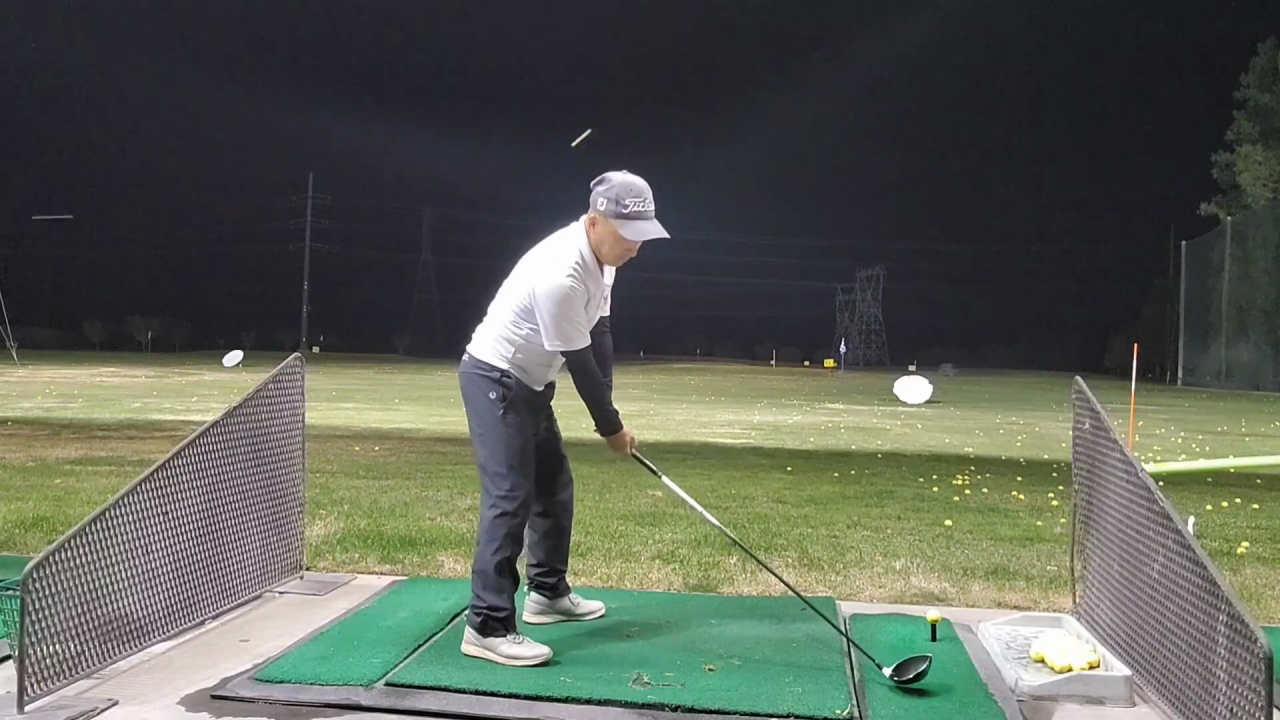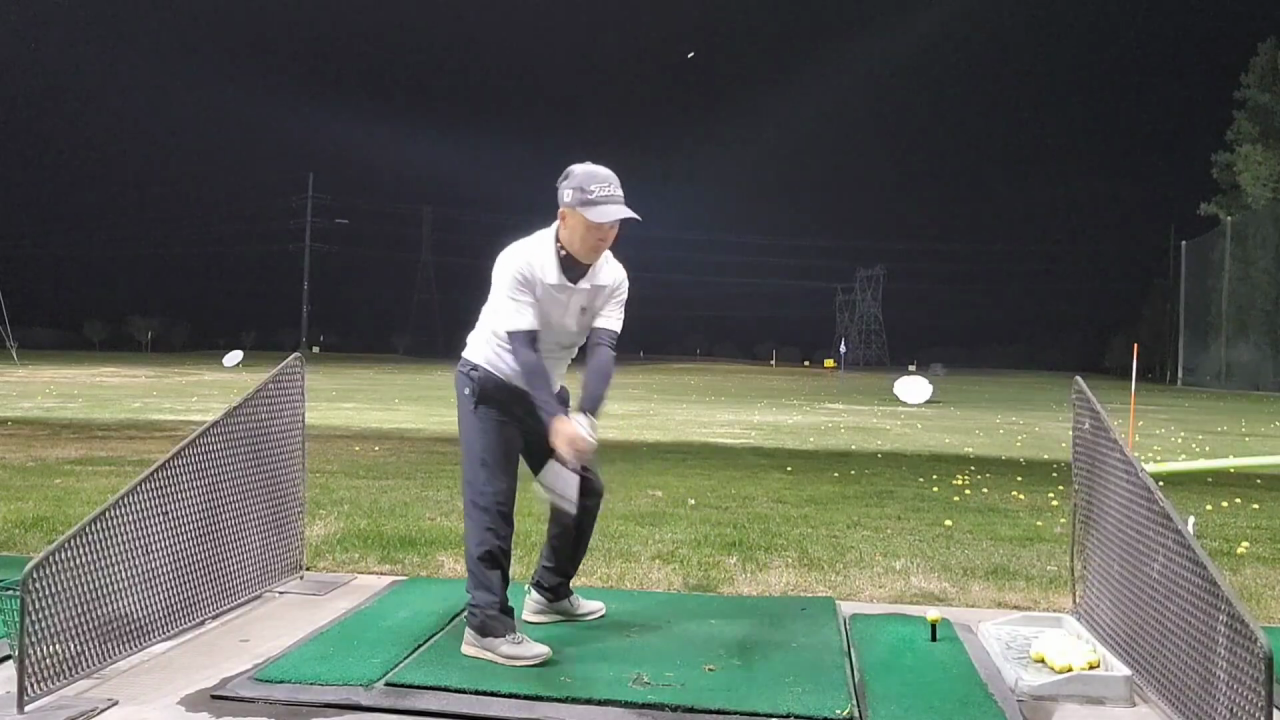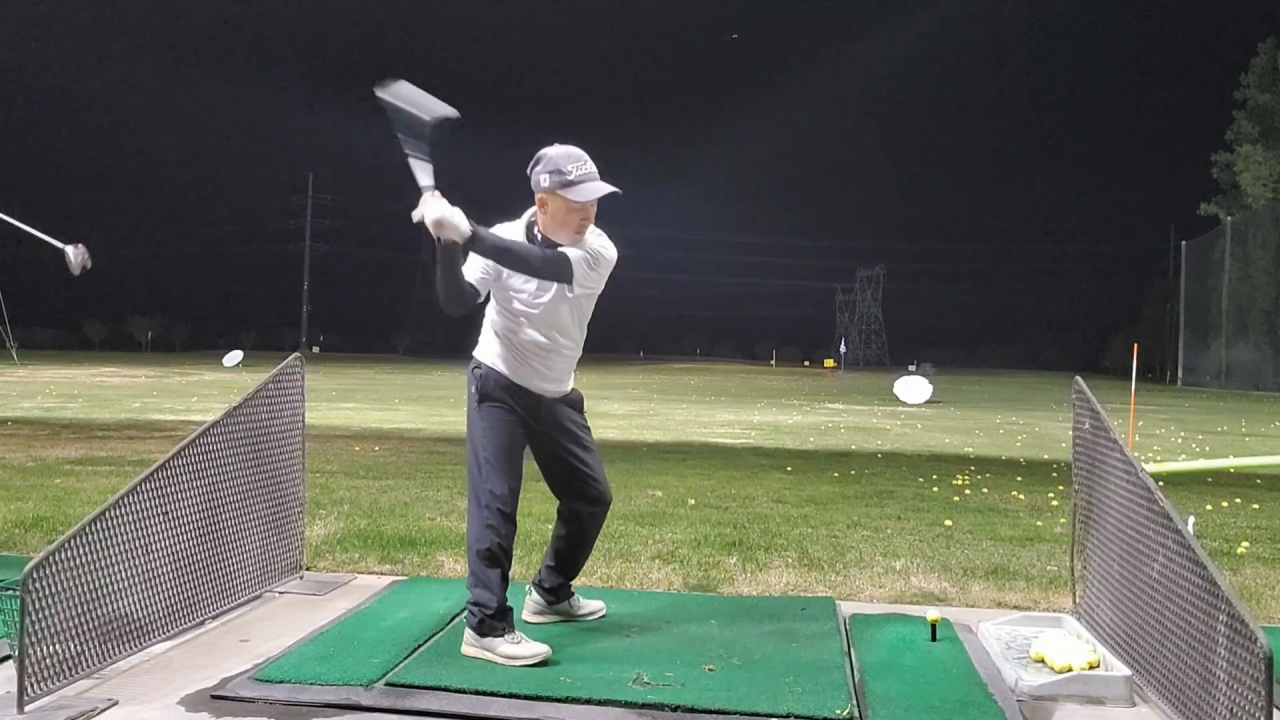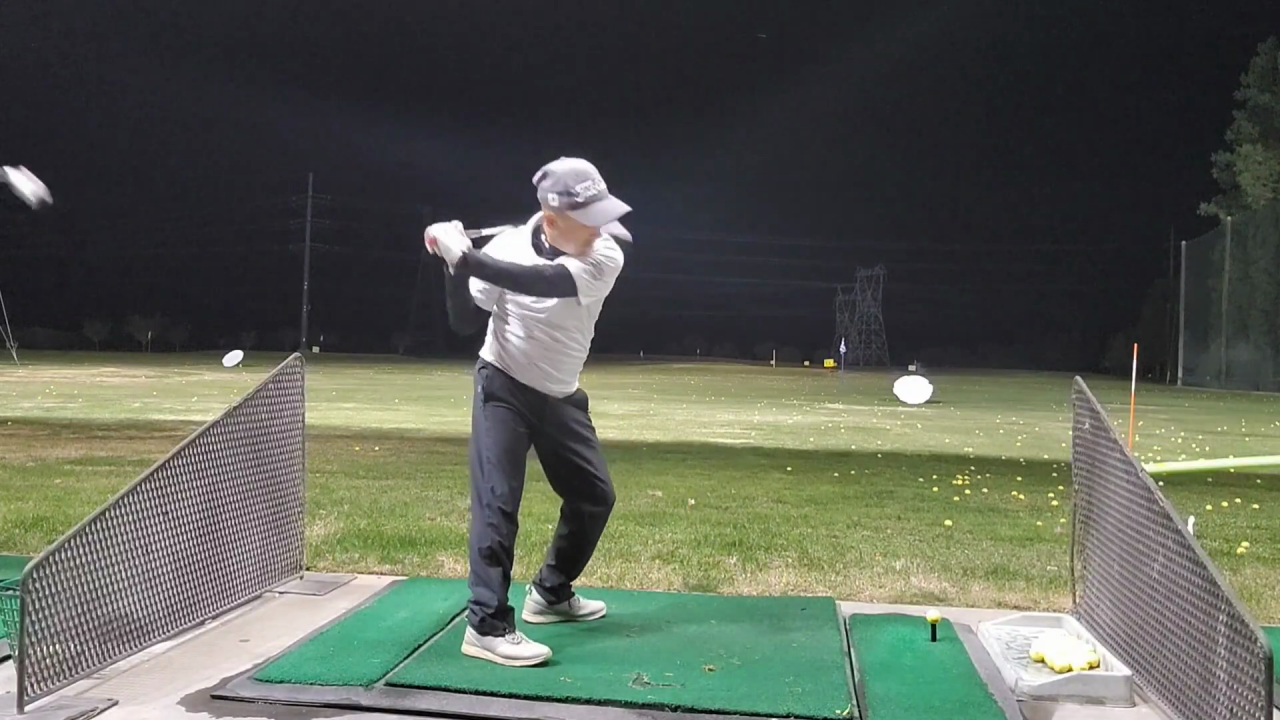
dt=0.4s
person 1, frame 1
left shoulder: (599, 256)
right shoulder: (560, 275)
left elbow: (597, 337)
right elbow: (578, 362)
left wrist: (610, 411)
right wrist: (610, 426)
left hip: (528, 382)
right hip: (495, 378)
left knee: (554, 484)
right knee: (509, 495)
left ankle: (548, 591)
right ankle: (488, 625)
person 1, frame 2
left shoulder: (611, 275)
right shoulder: (520, 261)
left elbow: (601, 350)
right elbow: (524, 349)
left wrist: (583, 417)
right wrist: (556, 419)
left hip: (542, 392)
right hip: (490, 383)
left knee: (584, 488)
right knee: (492, 497)
left ankle: (549, 592)
right ankle: (486, 626)
person 1, frame 3
left shoulder: (598, 253)
right shoulder: (499, 239)
left elbow: (539, 266)
right elbow: (459, 303)
left wrist: (464, 235)
right wrist: (450, 239)
left hip: (557, 395)
right hip: (497, 385)
left knee: (591, 496)
right knee: (495, 499)
left ankle: (550, 592)
right ankle: (486, 625)
person 1, frame 4
left shoulder: (606, 256)
right shoulder: (506, 246)
left elbow: (541, 281)
right elbow: (466, 322)
left wrist: (465, 255)
right wrist: (456, 265)
left hip: (562, 396)
right hip: (503, 386)
left knee: (595, 496)
right knee: (497, 499)
left ankle: (551, 592)
right ankle: (488, 625)
